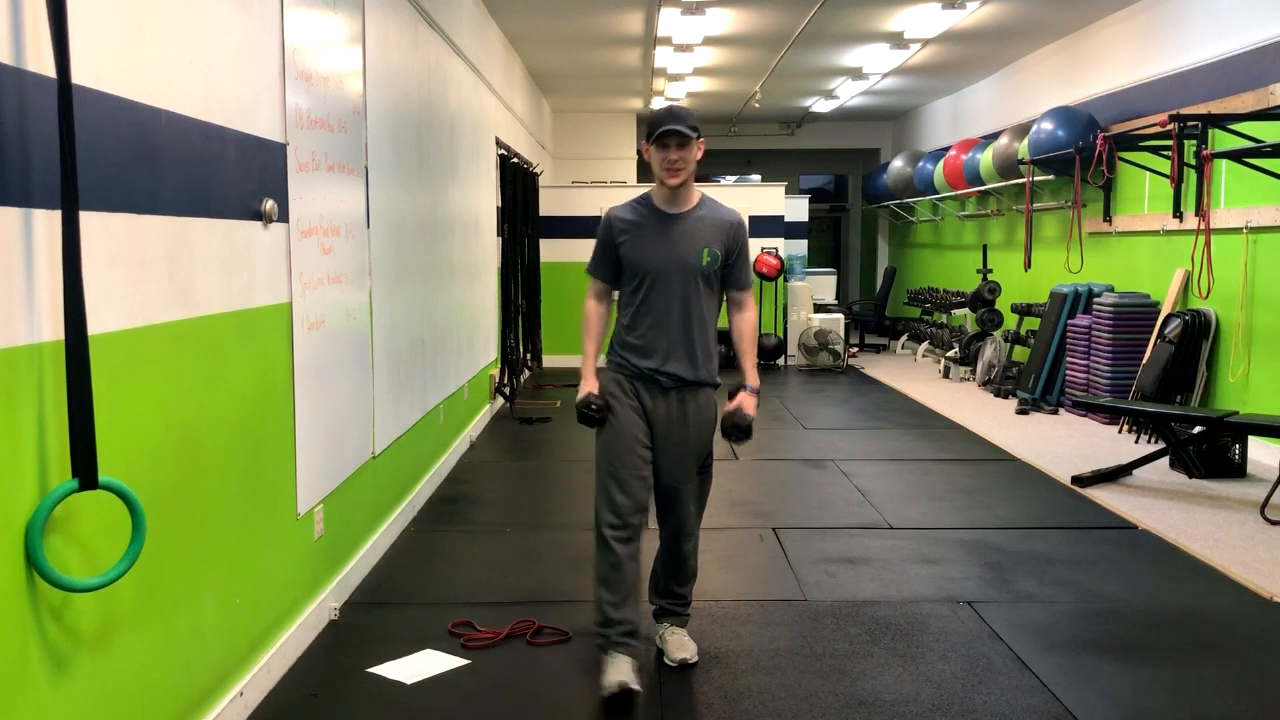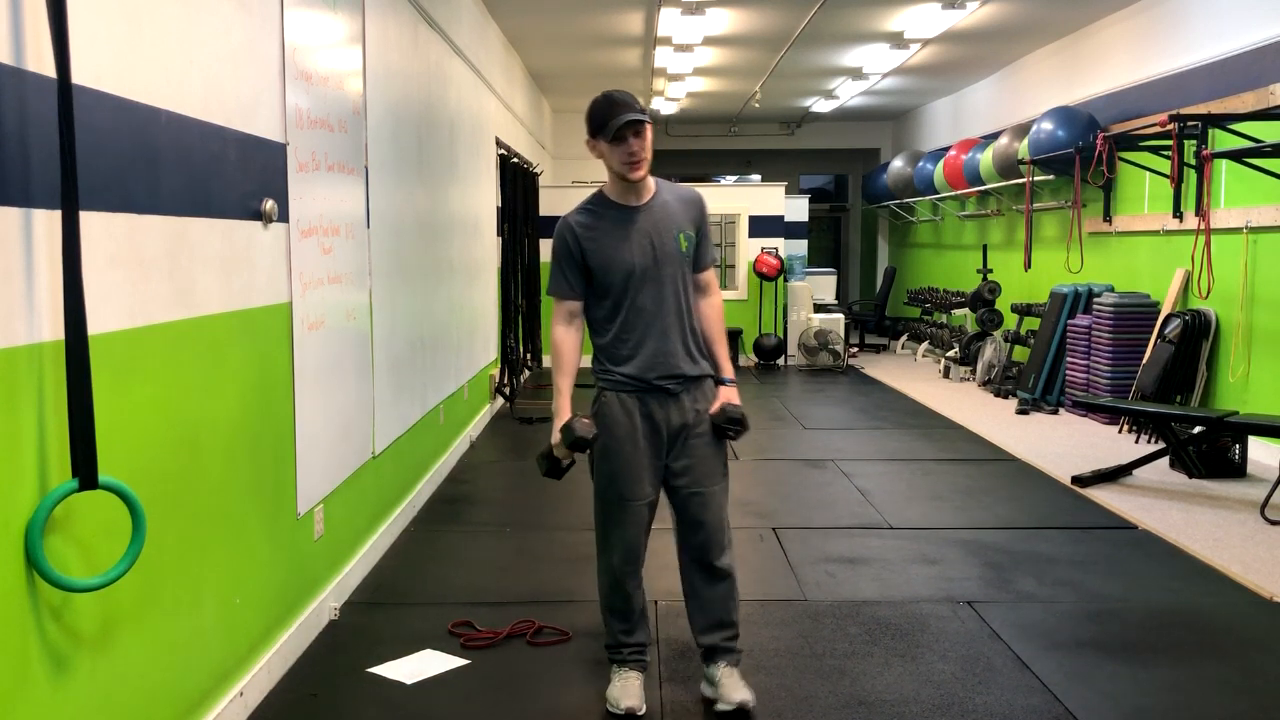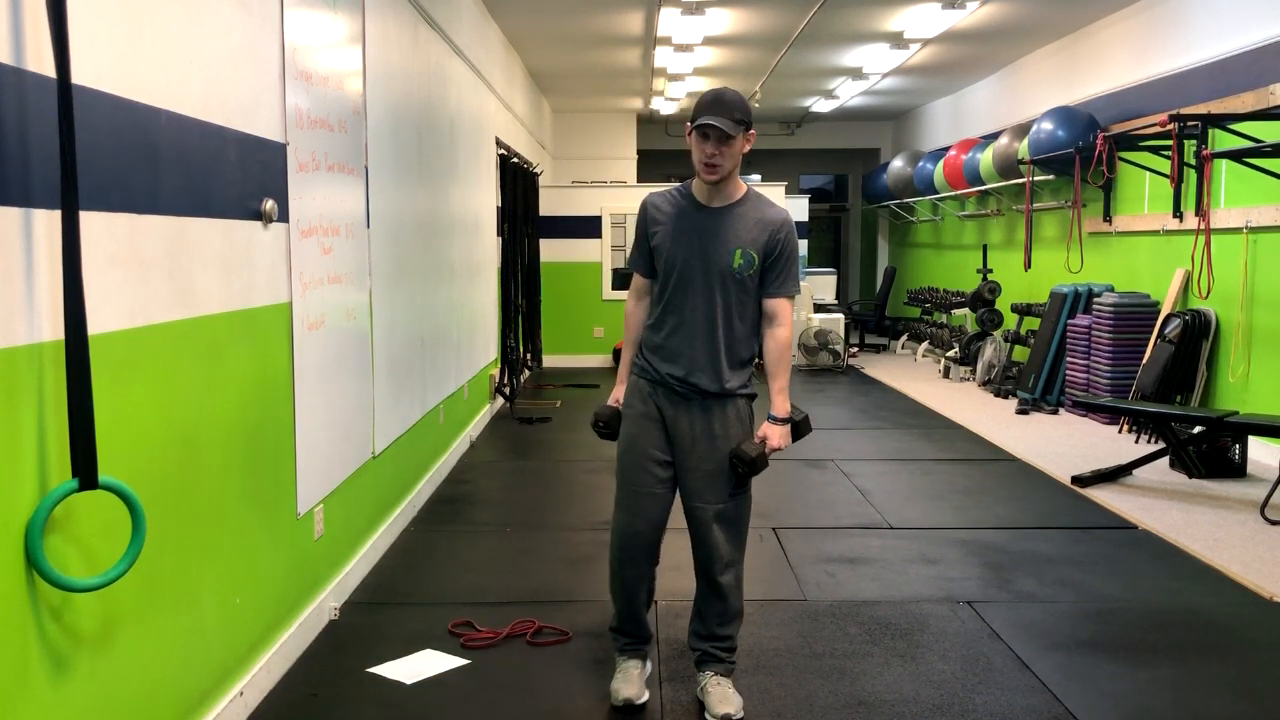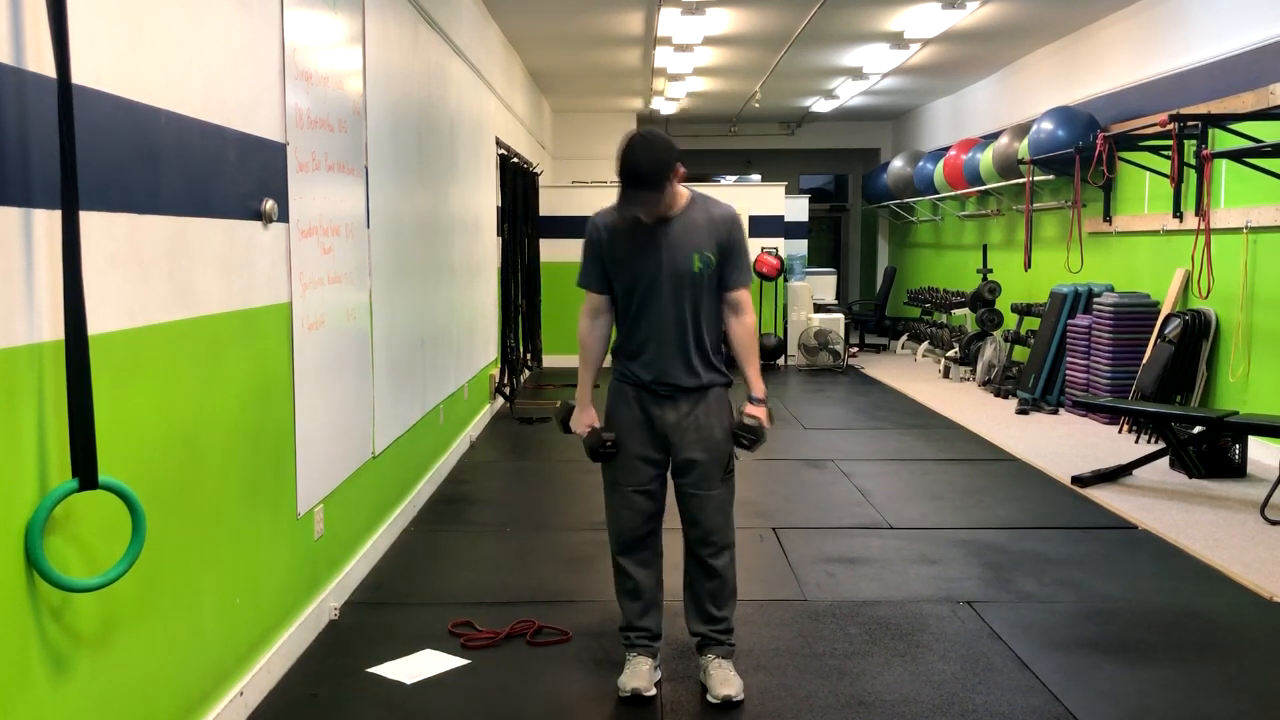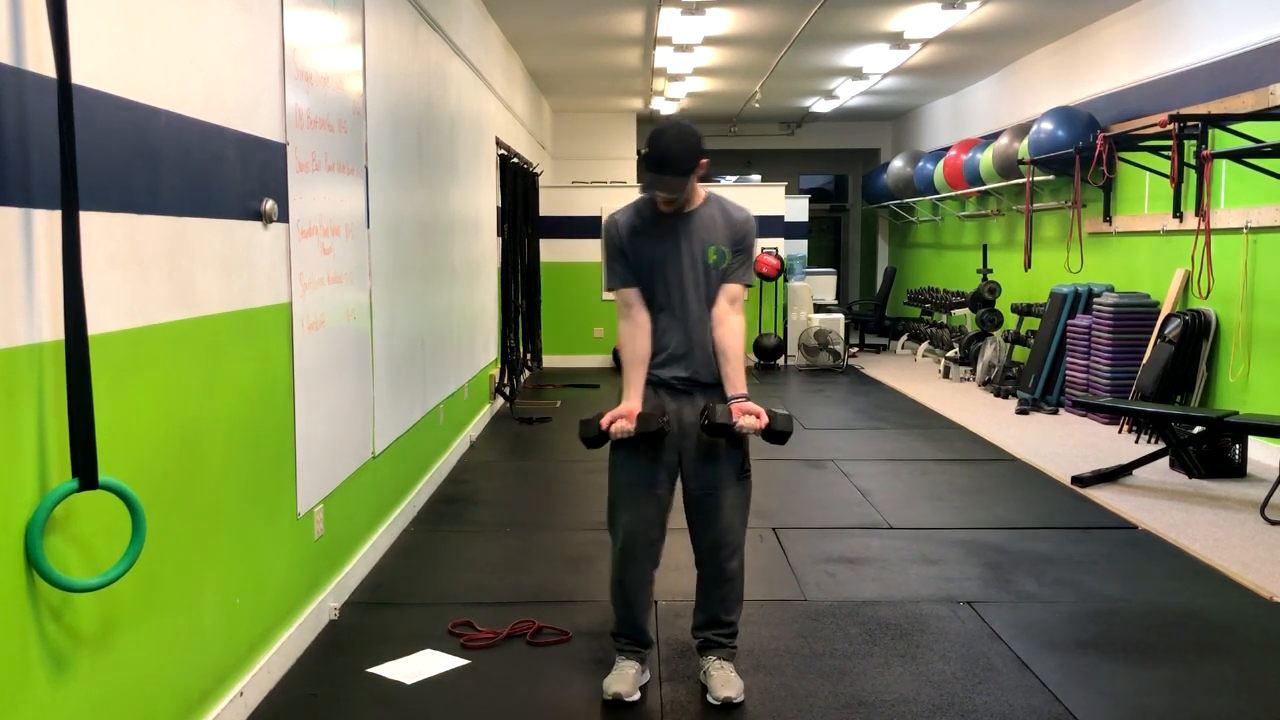
dt=1s
person 1, frame 1
left shoulder: (725, 225)
right shoulder: (620, 221)
left elbow: (741, 306)
right elbow: (599, 296)
left wrist: (749, 383)
right wrist: (589, 369)
left hip: (693, 391)
right hip: (627, 386)
left knee: (682, 518)
right knee: (620, 517)
left ankle: (671, 619)
right ankle: (619, 645)
person 1, frame 2
left shoulder: (687, 206)
right shoulder: (577, 229)
left elbow: (706, 294)
right elbow: (567, 321)
left wrist: (725, 378)
right wrist: (561, 411)
left hip: (694, 394)
right hip: (623, 402)
left knee: (709, 534)
right knee: (622, 540)
left ankle: (720, 659)
right ankle: (627, 660)
person 1, frame 3
left shoulder: (772, 226)
right shoulder: (657, 211)
left elbow: (776, 321)
right elbow: (640, 298)
left wrist: (778, 412)
right wrist: (623, 379)
left hip: (722, 406)
right hip: (651, 396)
left knee: (719, 545)
right knee: (634, 533)
left ankle: (714, 665)
right ankle: (632, 652)
person 1, frame 4
left shoulder: (720, 222)
right shoulder: (604, 229)
left elbow: (737, 311)
right elbow: (595, 316)
left wrist: (756, 394)
right wrist: (584, 400)
left hip: (702, 398)
right hip: (631, 399)
left knee: (710, 533)
right knee: (633, 531)
left ankle: (716, 649)
right ankle: (642, 648)
person 1, frame 5
left shoulder: (734, 223)
right shoulder: (623, 227)
left elbow: (728, 313)
right elbow: (633, 316)
left wrist: (738, 396)
right wrist: (632, 398)
left hip: (712, 396)
right hip: (651, 395)
left knee: (722, 536)
right knee: (634, 535)
left ankle: (717, 653)
right ankle: (631, 652)
